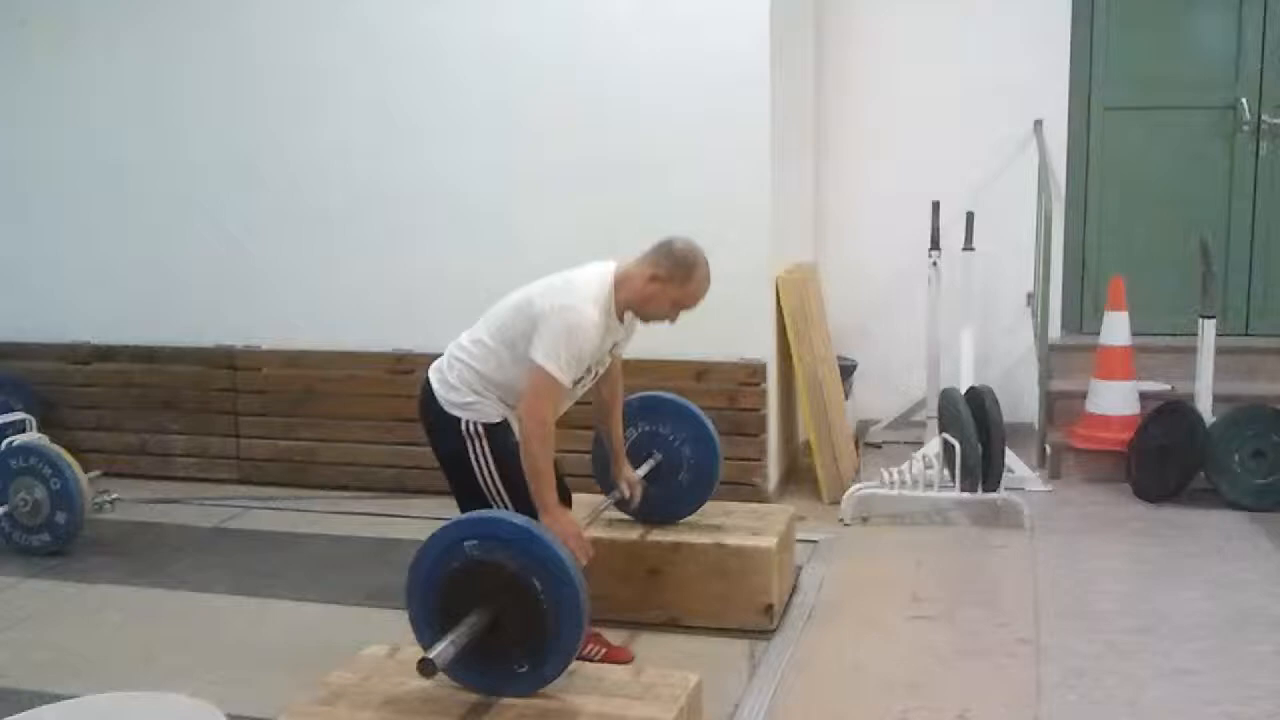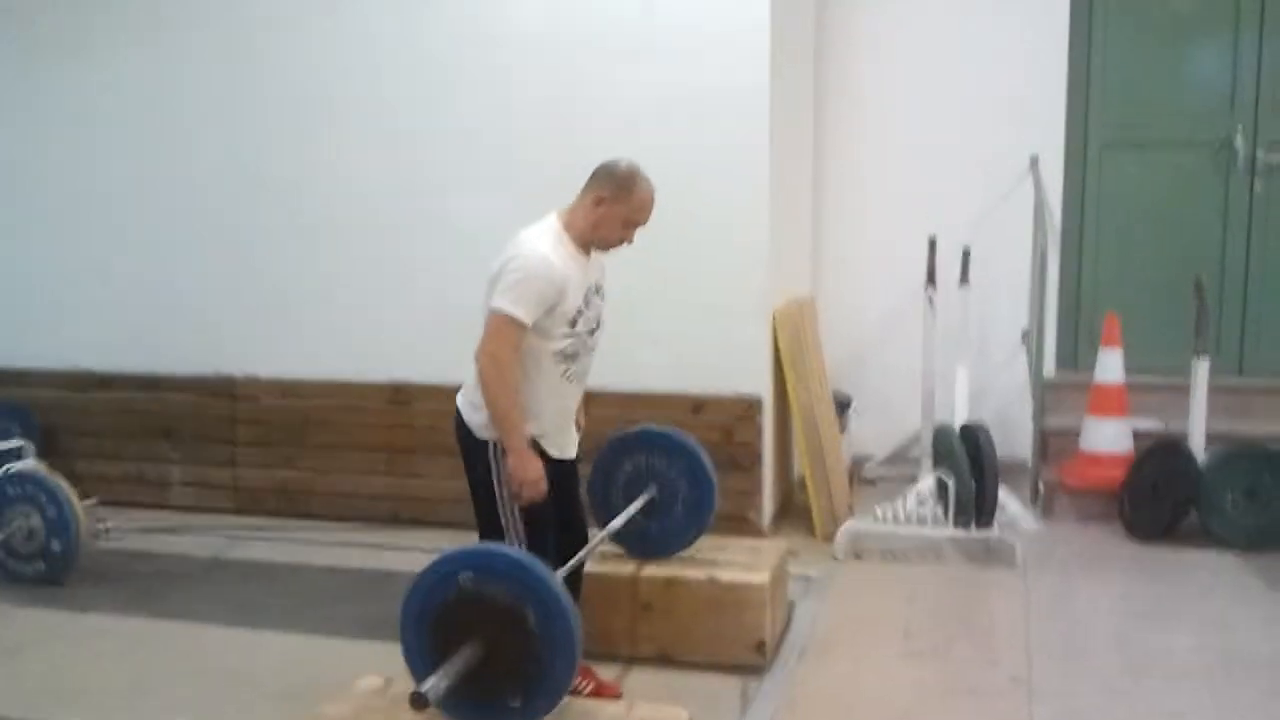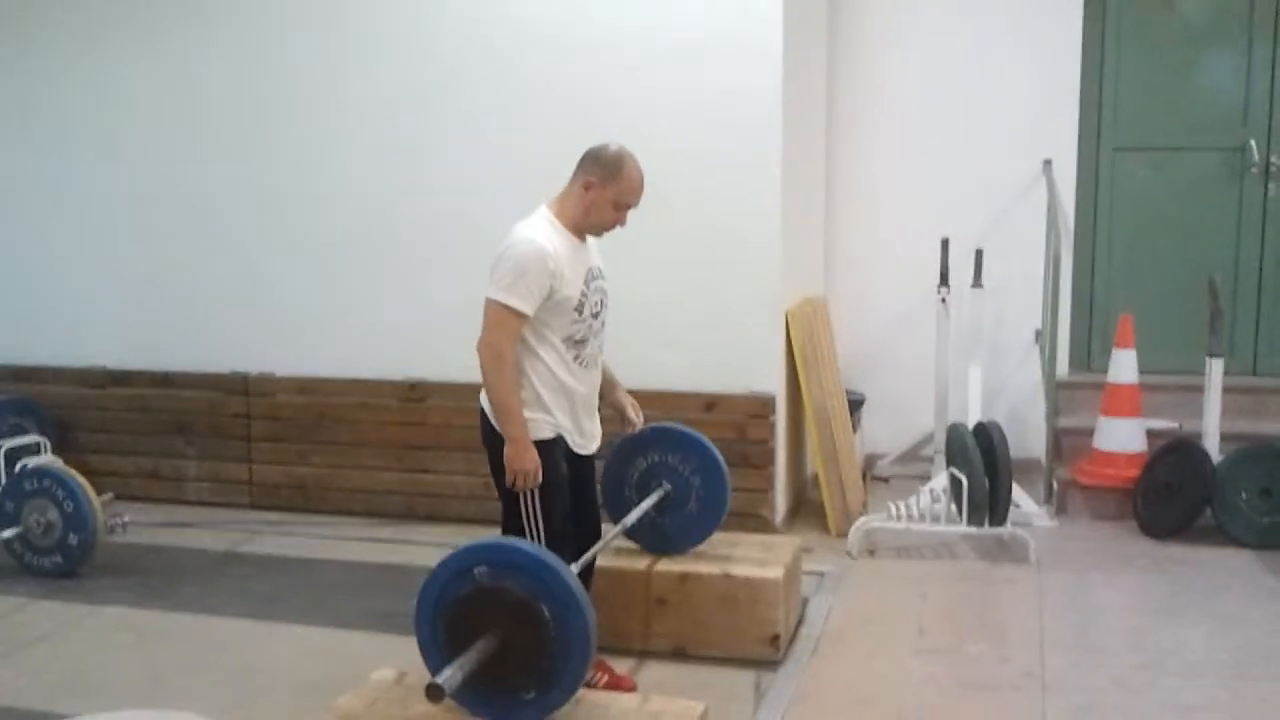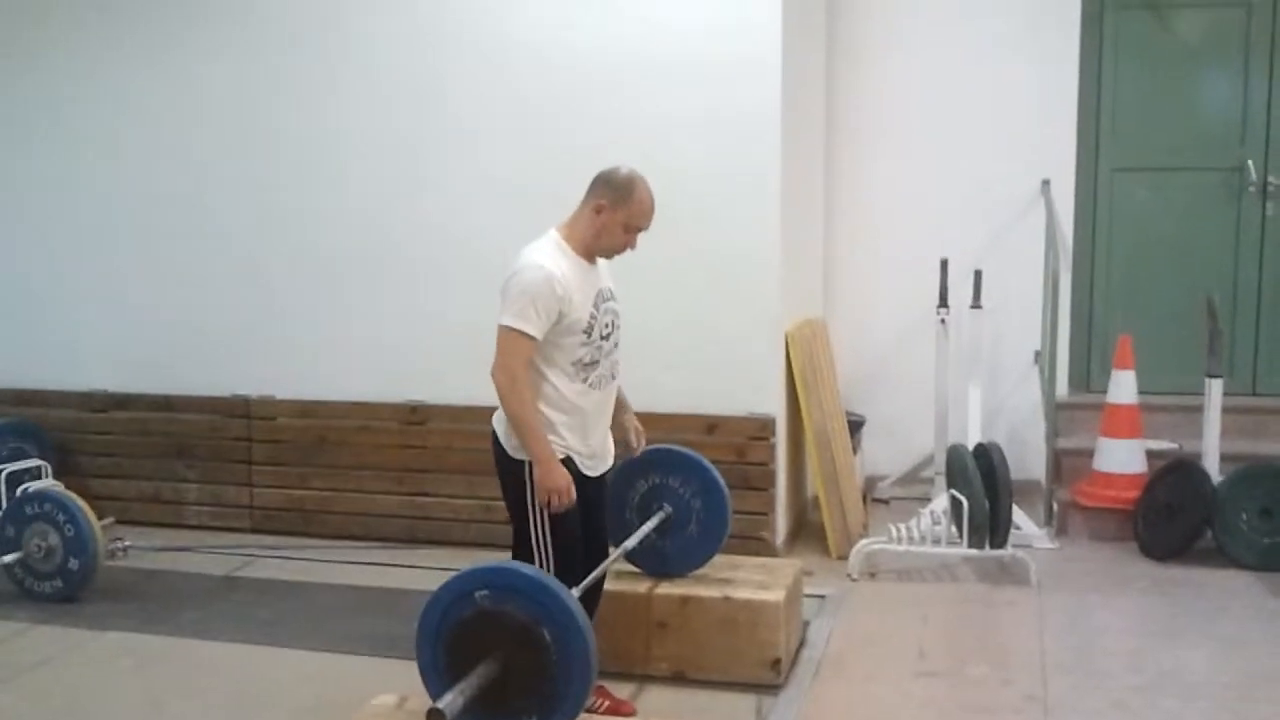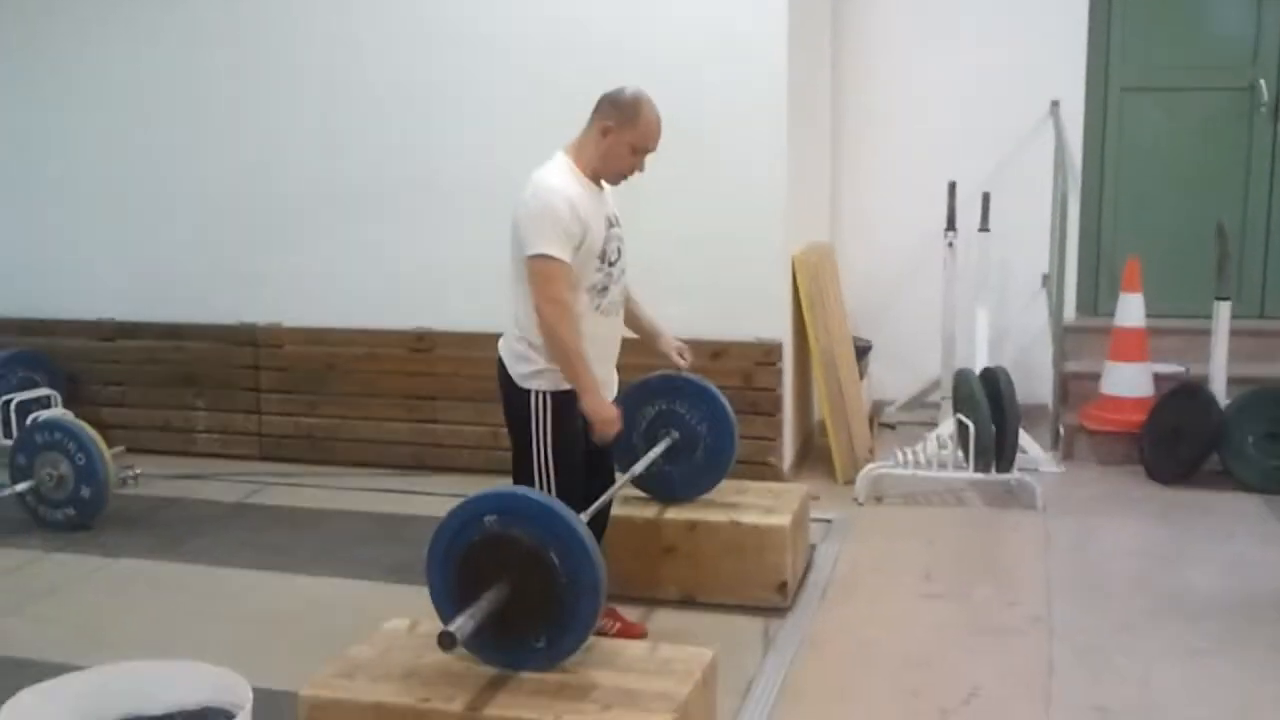
dt=0.5s
person 1, frame 1
left shoulder: (621, 301)
right shoulder: (579, 313)
left elbow: (607, 379)
right elbow: (536, 416)
left wrist: (620, 461)
right wrist: (550, 511)
left hip: (499, 401)
right hip: (464, 406)
left knee: (555, 512)
person 1, frame 2
left shoulder: (587, 254)
right shoulder: (537, 258)
right elbow: (493, 356)
left wrist: (574, 406)
right wrist: (517, 452)
left hip: (553, 433)
right hip: (504, 437)
left knee: (567, 550)
person 1, frame 3
left shoulder: (583, 245)
right shoulder: (533, 247)
right elbow: (494, 347)
left wrist: (614, 390)
right wrist: (516, 440)
left hip: (574, 428)
right hip: (532, 434)
left knee: (581, 547)
person 1, frame 4
left shoulder: (594, 266)
right shoulder: (541, 271)
right elbow: (508, 371)
left wrist: (621, 413)
right wrist: (544, 461)
left hip: (587, 451)
right hip: (542, 457)
left knee: (589, 573)
right knee: (547, 582)
person 1, frame 5
left shoulder: (595, 191)
right shoulder: (553, 194)
right elbow: (552, 304)
left wrist: (655, 334)
right wrist: (589, 394)
left hip: (588, 380)
right hip: (546, 382)
left knee: (594, 498)
